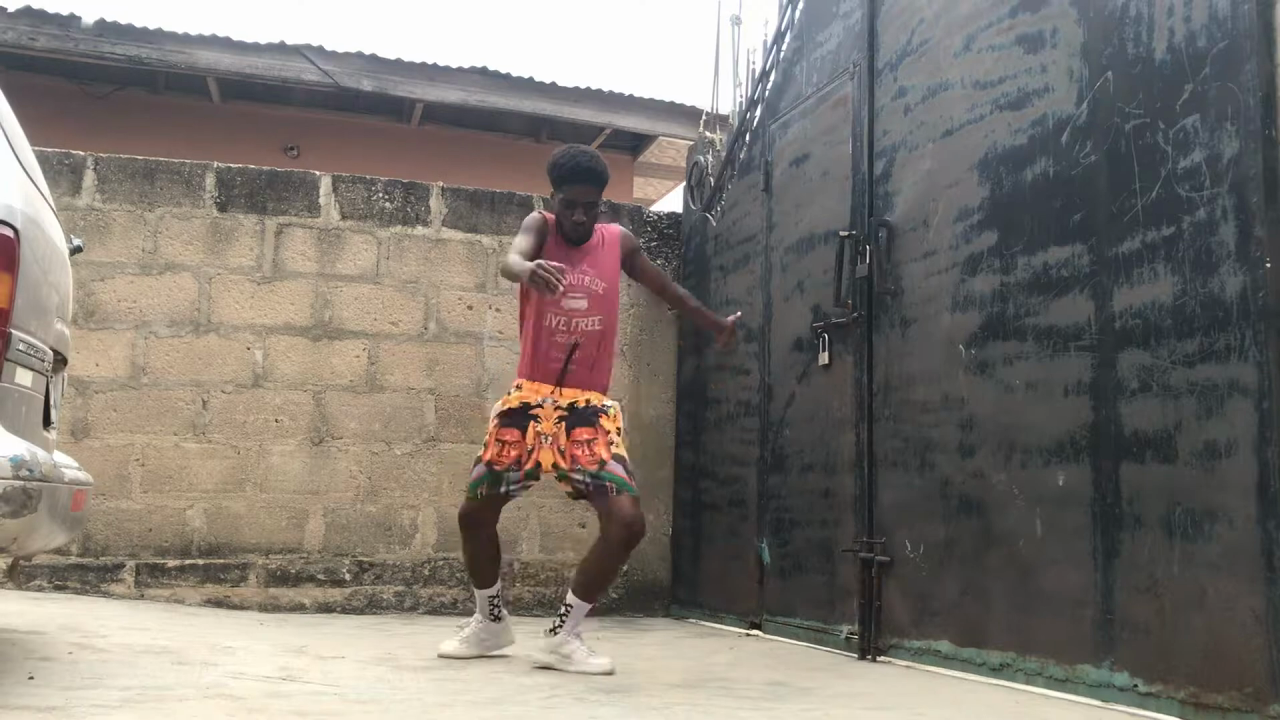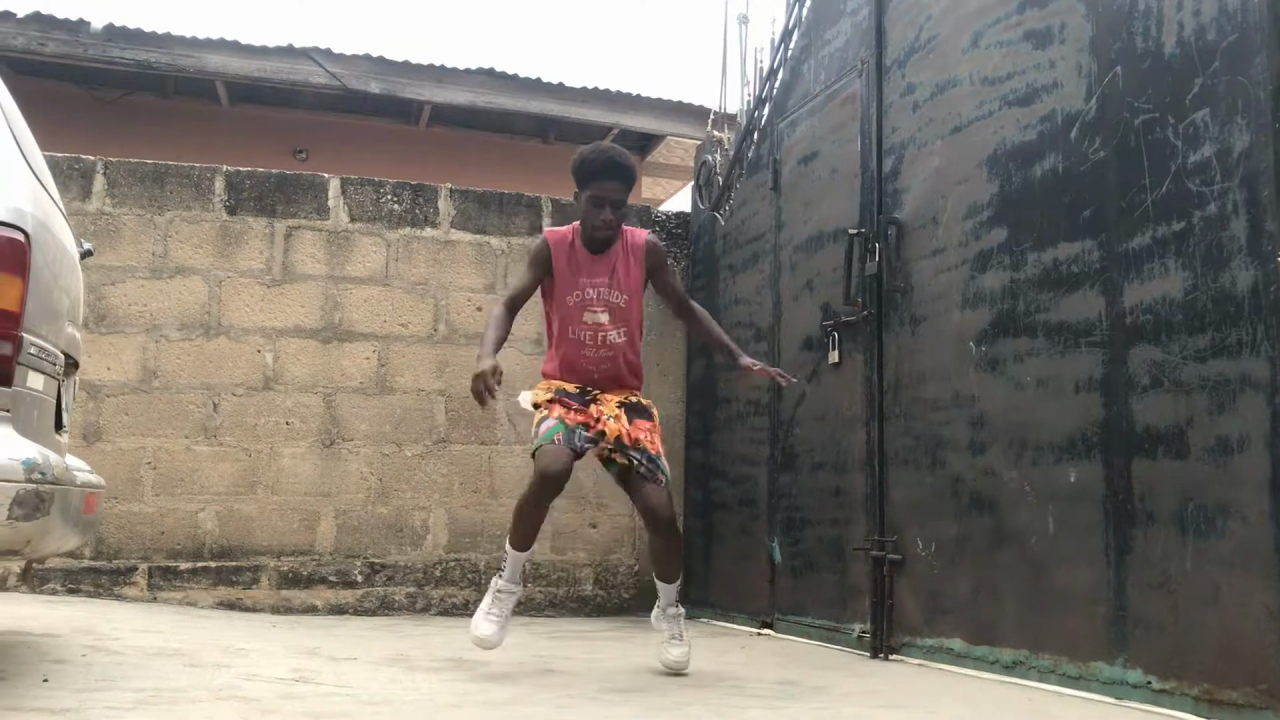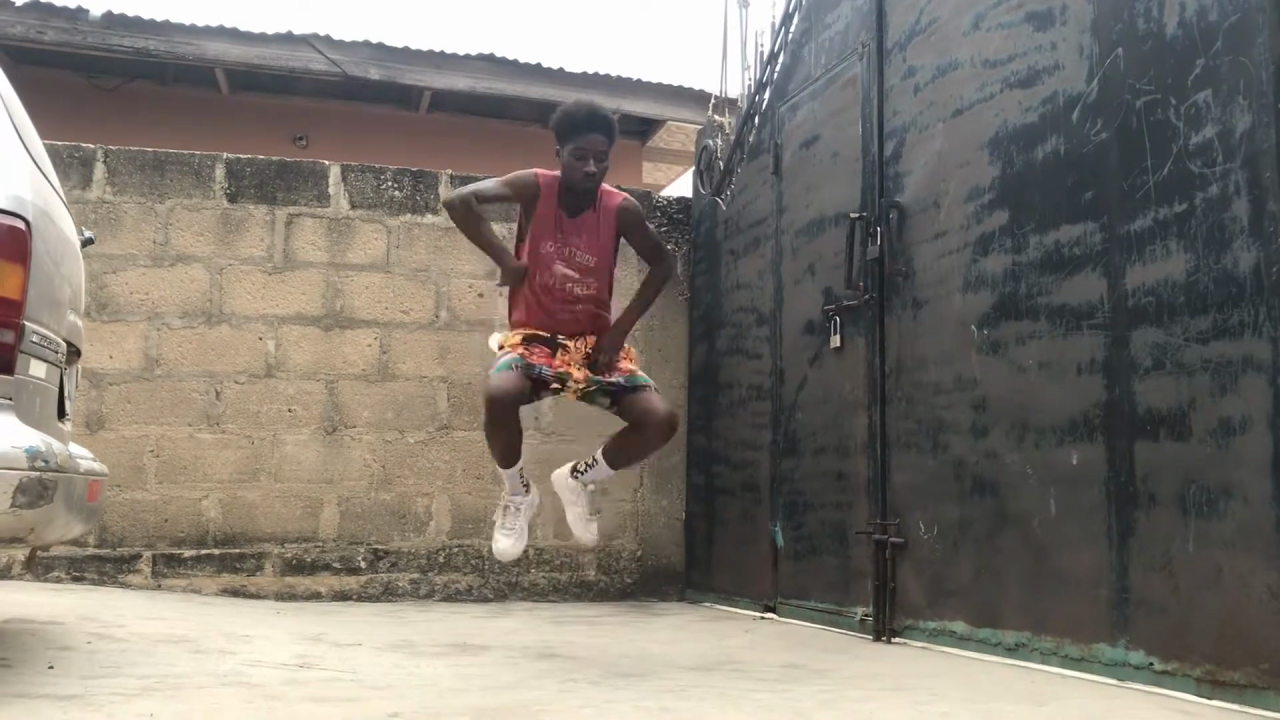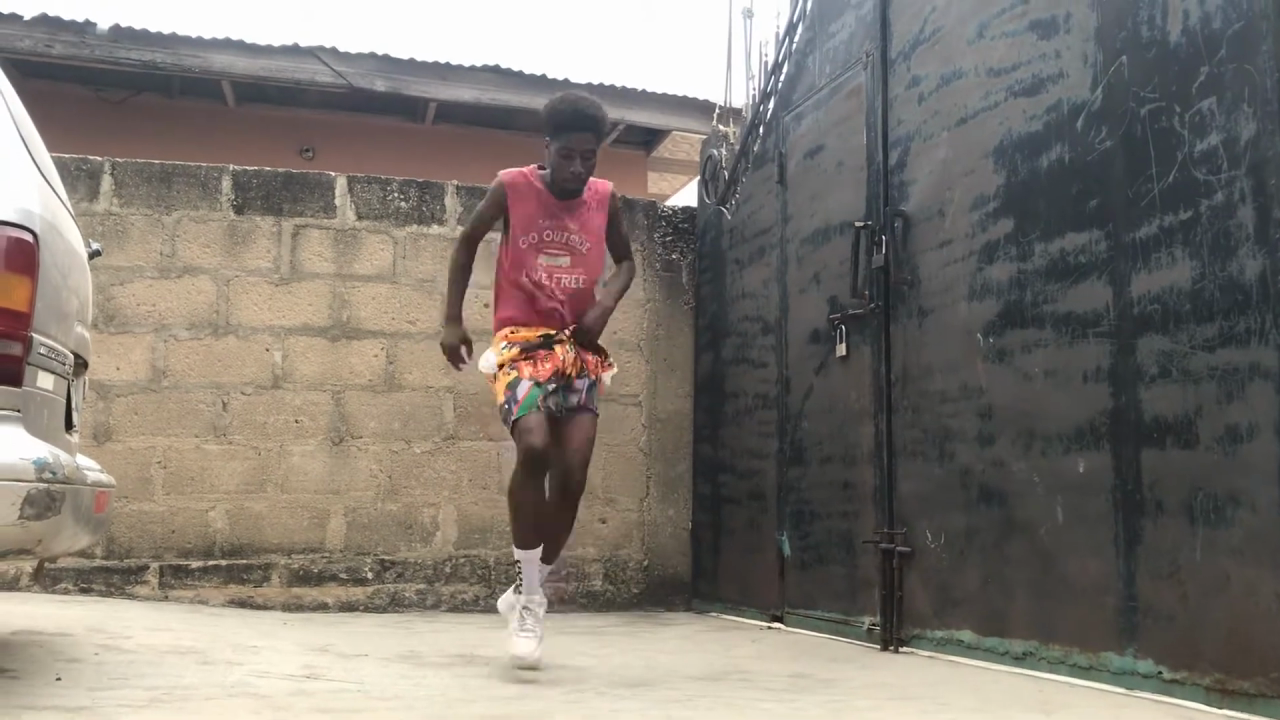
dt=0.7s
person 1, frame 1
left shoulder: (619, 242)
right shoulder: (538, 227)
left elbow: (666, 288)
right elbow: (509, 262)
left wrist: (717, 324)
right wrist: (529, 267)
left hip: (588, 408)
right hip: (529, 399)
left knee: (627, 522)
right knee: (473, 514)
left ankle: (565, 633)
right ankle: (490, 620)
person 1, frame 2
left shoulder: (644, 247)
right shoulder: (551, 246)
left elbow: (684, 306)
right elbow: (508, 306)
left wrist: (741, 357)
right wrist: (487, 357)
left hip: (625, 399)
right hip: (564, 391)
left knee: (660, 512)
right knee: (550, 471)
left ankle: (669, 611)
right ankle: (508, 580)
person 1, frame 3
left shoulder: (622, 208)
right shoulder: (533, 186)
left elbow: (664, 265)
right elbow: (456, 201)
left wrist: (621, 328)
right wrist: (505, 259)
left hip: (596, 340)
right hip: (533, 335)
left knee: (662, 418)
right knee: (498, 394)
left ankle: (582, 477)
right ankle: (516, 491)
person 1, frame 4
left shoulder: (606, 200)
right shoulder: (510, 188)
left elbow: (625, 260)
right elbow: (465, 246)
left wrist: (605, 309)
right wrist: (451, 321)
left hip: (576, 352)
right hip: (520, 347)
left knee: (572, 475)
right knee: (534, 449)
left ankle: (529, 590)
right ankle: (529, 600)
